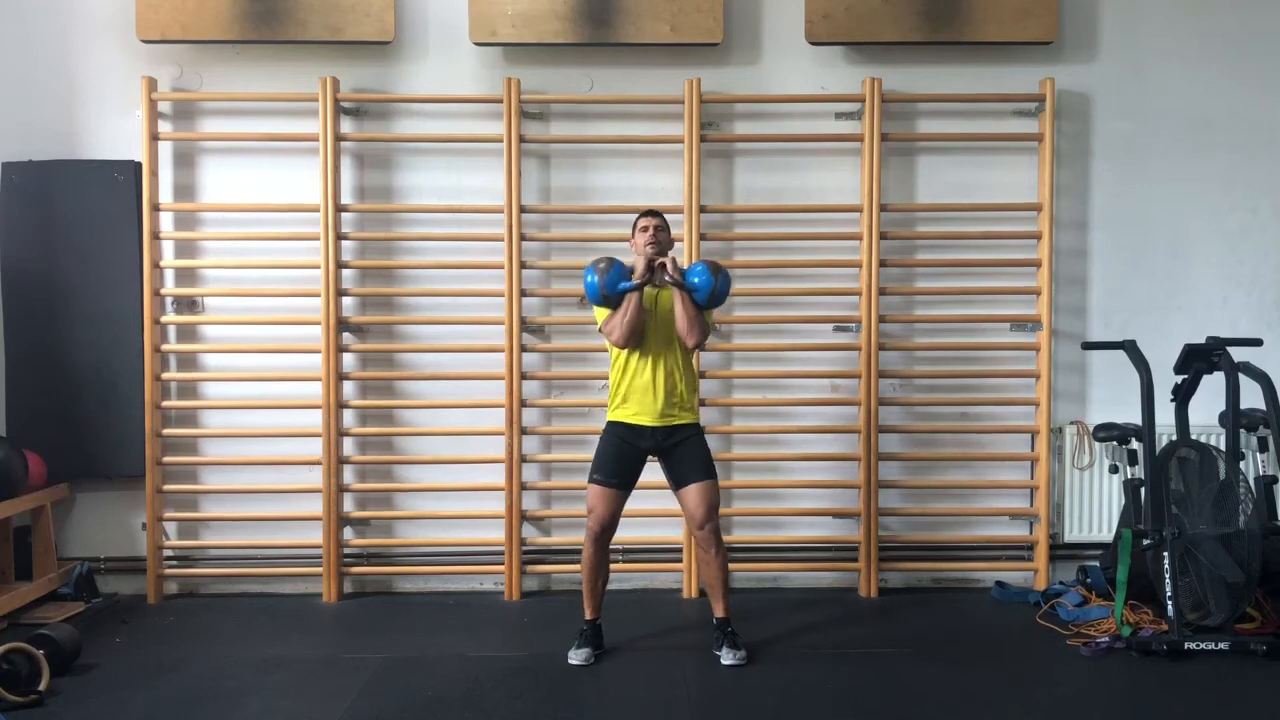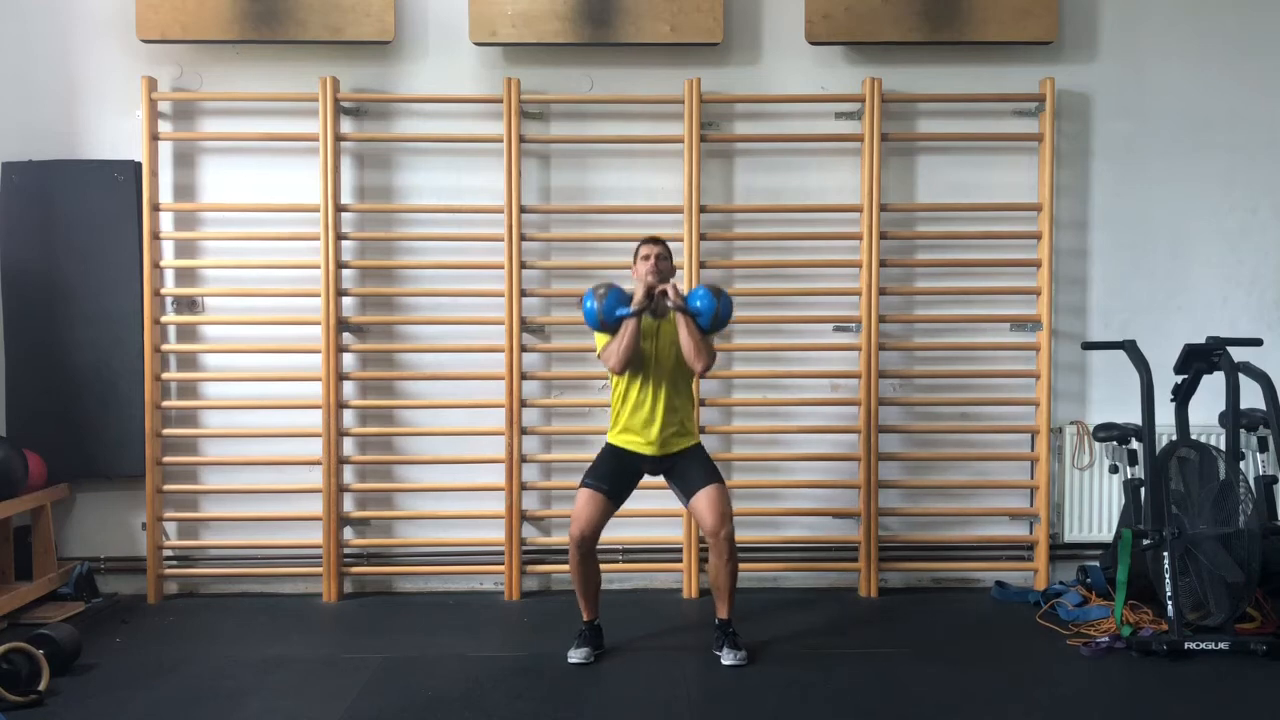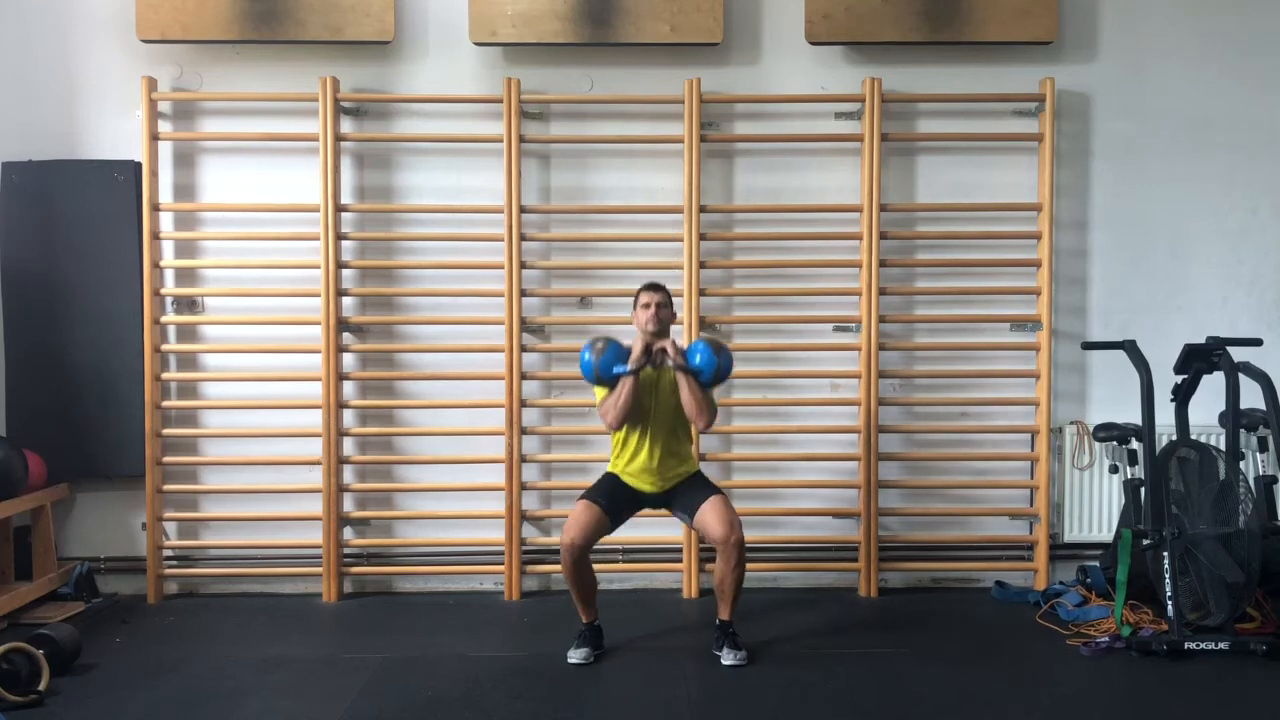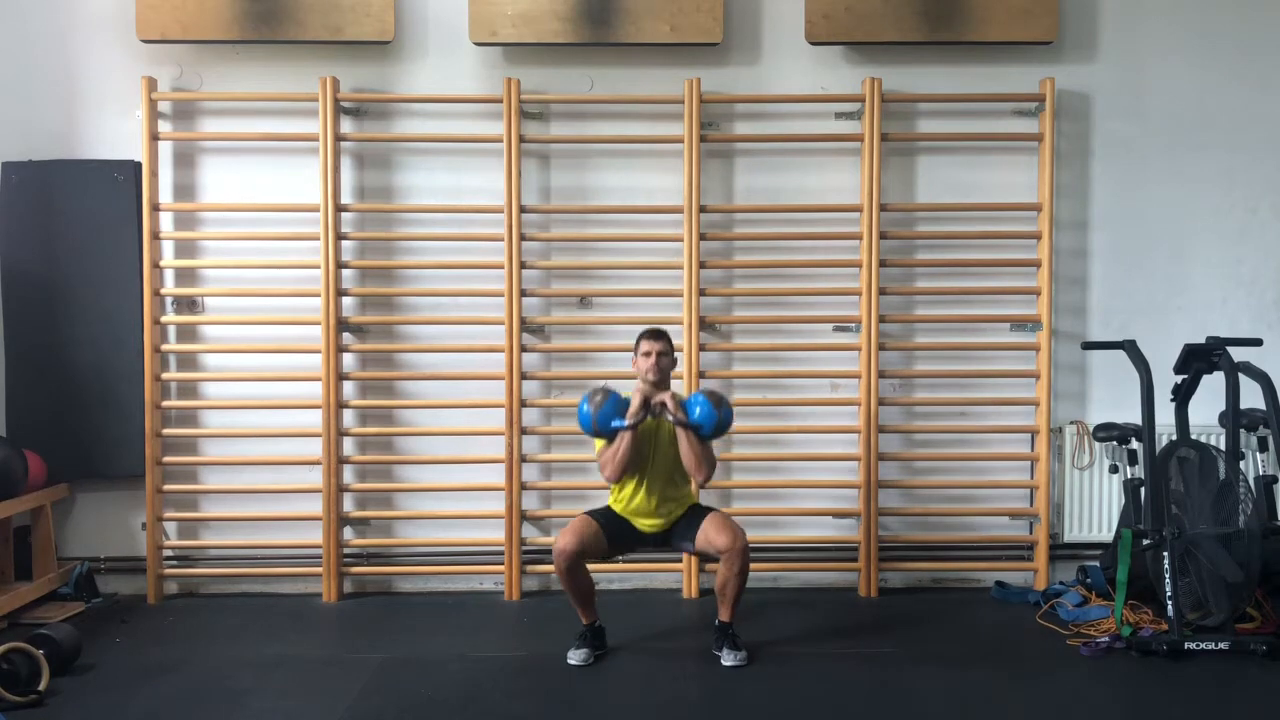
dt=0.2s
person 1, frame 1
left shoulder: (687, 288)
left elbow: (694, 338)
right elbow: (621, 337)
left wrist: (676, 282)
right wrist: (638, 281)
left hip: (680, 425)
right hip: (626, 423)
left knee: (706, 527)
right knee: (598, 528)
left ankle: (723, 627)
right ankle: (591, 628)
person 1, frame 2
left shoulder: (688, 315)
left elbow: (701, 363)
right elbow: (617, 363)
left wrist: (677, 308)
right wrist: (637, 308)
left hip: (680, 445)
right hip: (626, 444)
left knee: (720, 529)
right knee: (580, 533)
left ankle: (724, 627)
right ankle: (590, 627)
person 1, frame 3
left shoulder: (689, 364)
left elbow: (703, 420)
right elbow: (614, 420)
left wrist: (678, 364)
right wrist: (635, 363)
left hip: (680, 478)
right hip: (626, 478)
left knee: (730, 536)
right knee: (572, 541)
left ankle: (725, 629)
right ankle: (590, 629)
person 1, frame 4
left shoulder: (688, 410)
left elbow: (702, 475)
right elbow: (611, 473)
left wrist: (679, 417)
right wrist: (633, 417)
left hip: (679, 514)
right hip: (625, 515)
left knee: (735, 543)
right knee: (565, 548)
left ankle: (724, 629)
right ankle: (591, 629)
